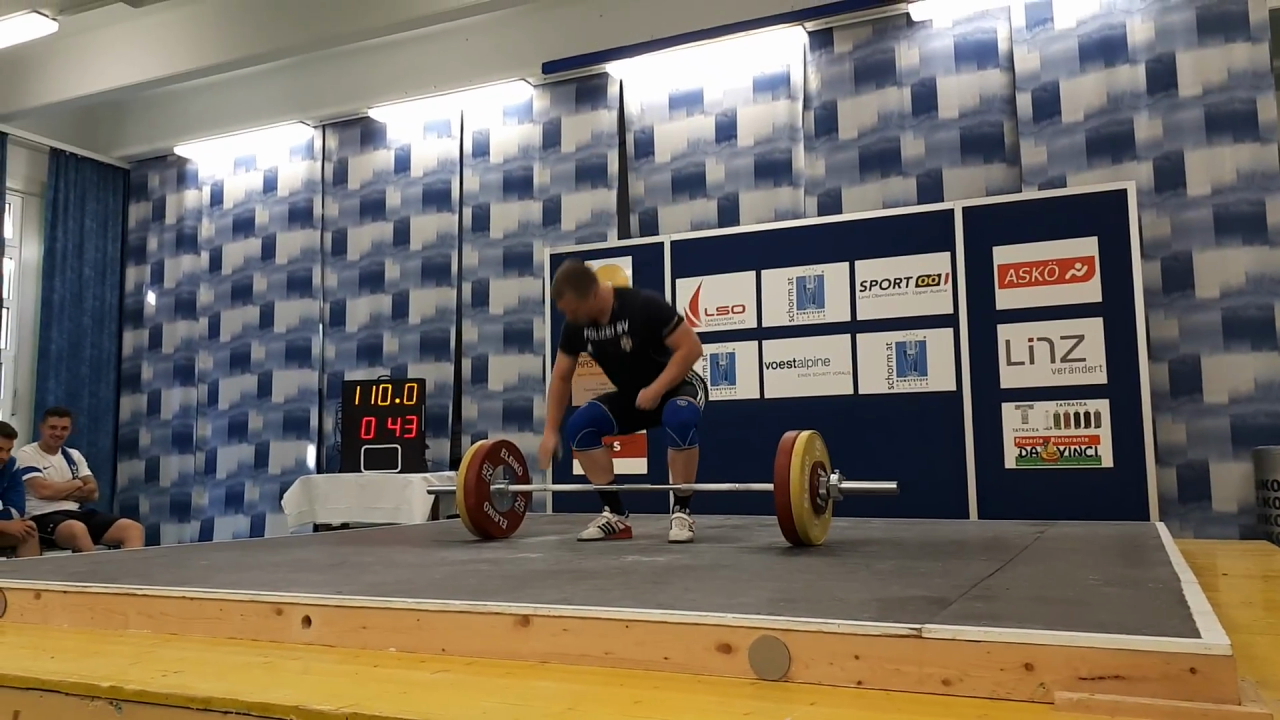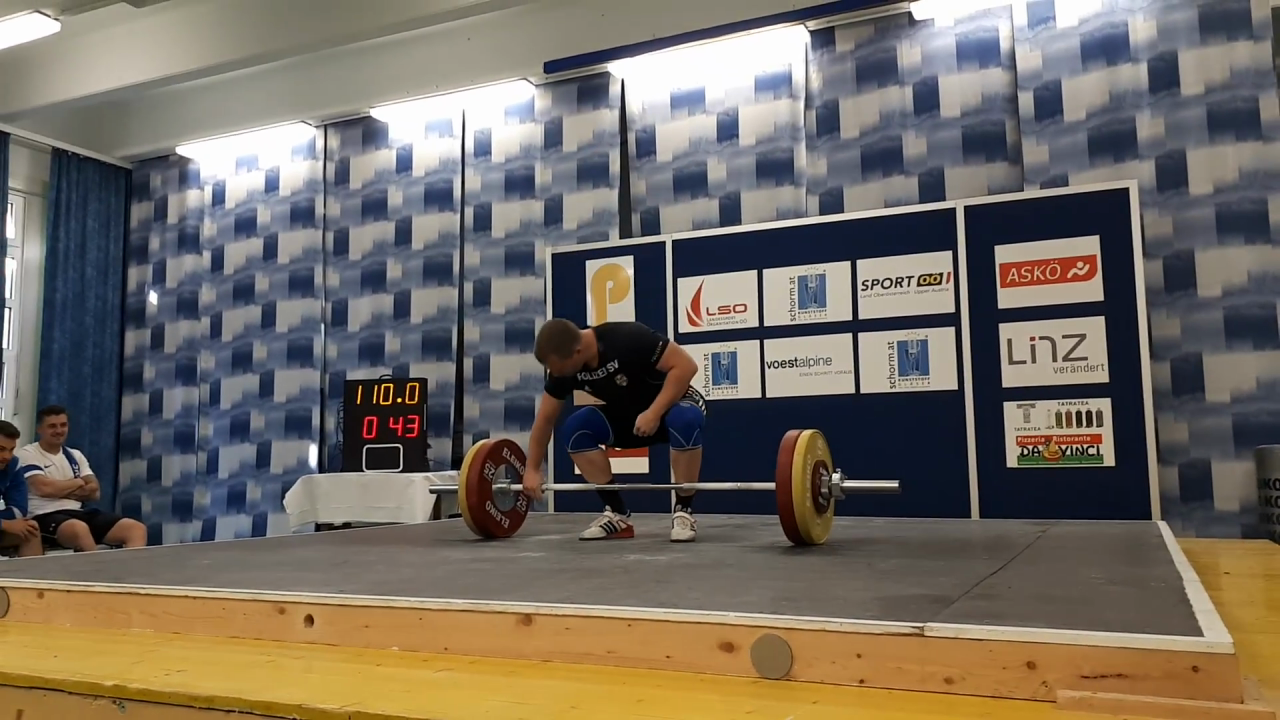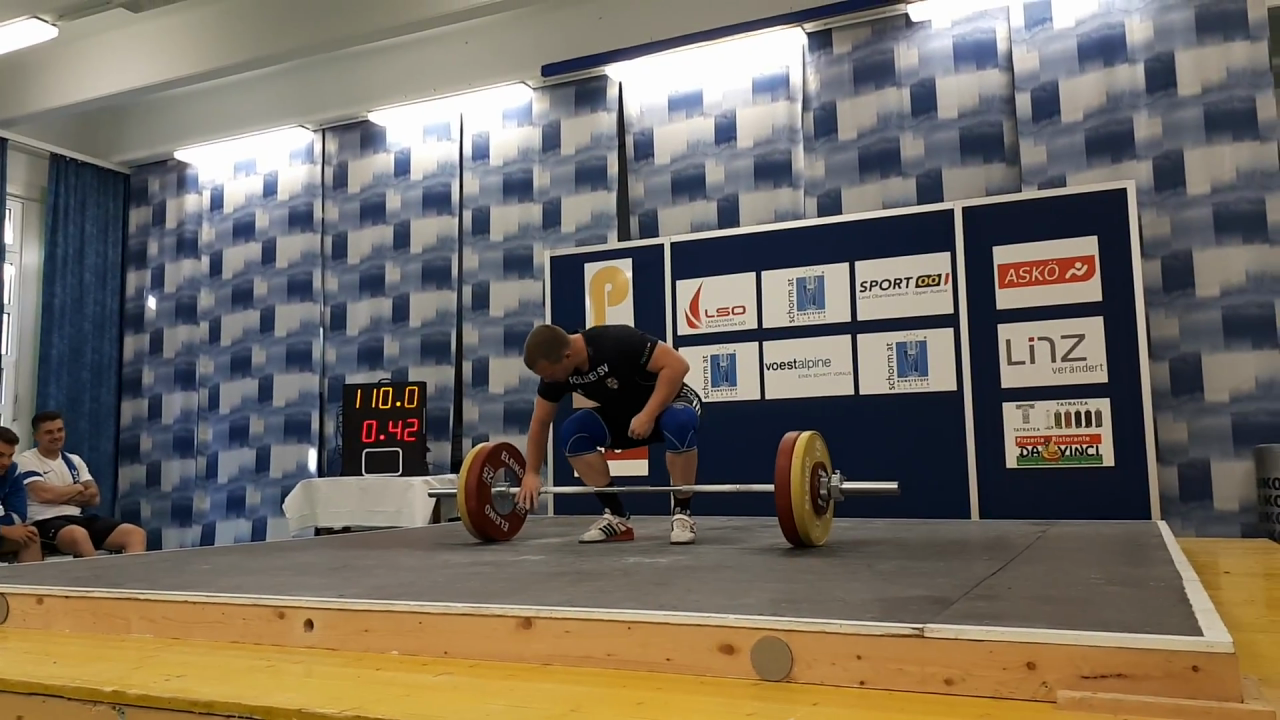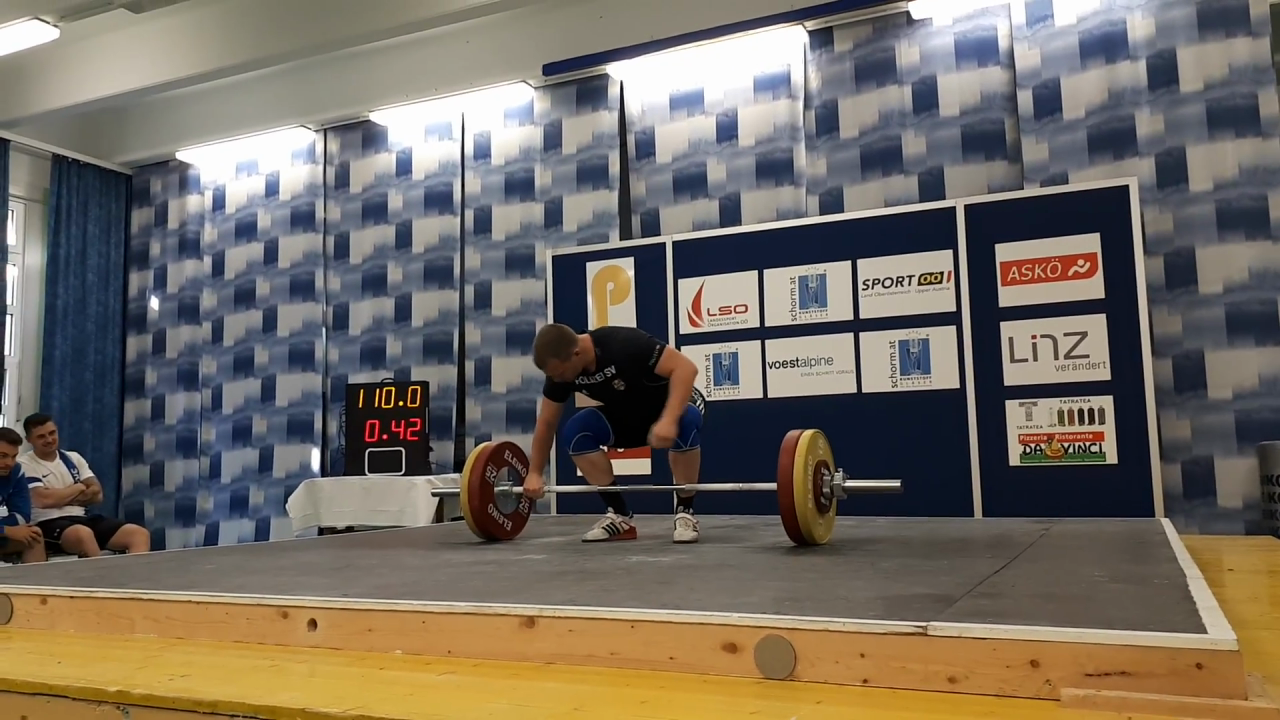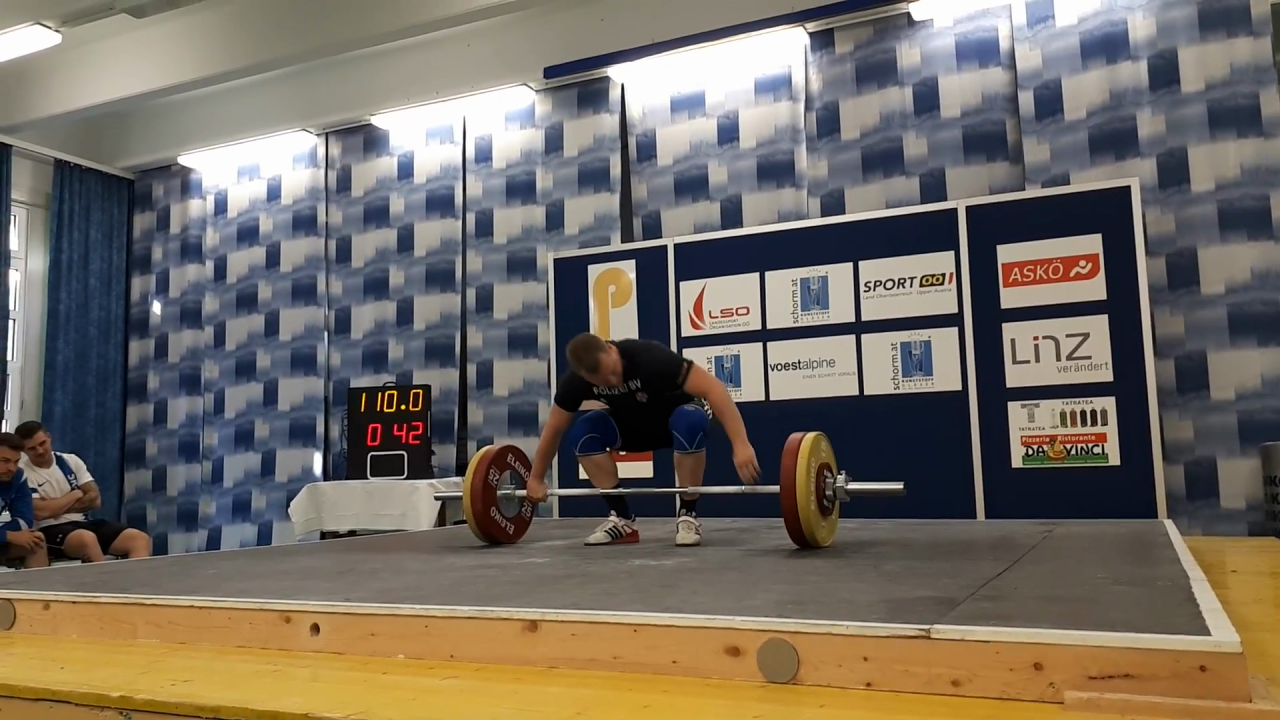
dt=0.3s
person 1, frame 1
left shoulder: (644, 306)
right shoulder: (576, 326)
left elbow: (691, 347)
right elbow: (561, 377)
left wrist: (656, 389)
right wrist: (550, 432)
left hip: (676, 388)
right hip: (630, 396)
left knee: (680, 418)
right knee: (579, 425)
left ankle: (682, 512)
right ankle: (615, 514)
person 1, frame 2
left shoulder: (628, 339)
right shoulder: (564, 369)
left elbow: (685, 365)
right elbow: (545, 418)
left wrist: (653, 413)
right wrist: (532, 470)
left hip: (674, 403)
right hip: (628, 417)
left knee: (684, 420)
right knee: (575, 429)
left ankle: (683, 511)
right ankle: (617, 514)
person 1, frame 3
left shoulder: (617, 342)
right shoulder: (555, 372)
left elbow: (677, 365)
right elbow: (540, 422)
left wrist: (647, 416)
right wrist: (531, 474)
left hip: (670, 402)
left knee: (678, 423)
right knee: (572, 432)
left ankle: (682, 514)
right ankle: (617, 517)
person 1, frame 4
left shoulder: (623, 345)
right shoulder: (562, 371)
left elbow: (683, 368)
right elbow: (547, 422)
left wrist: (668, 421)
right wrist: (535, 473)
left hip: (674, 405)
right hip: (628, 416)
left knee: (682, 426)
right knee: (576, 430)
left ankle: (685, 513)
right ankle: (620, 516)
person 1, frame 5
left shoulder: (649, 357)
right shoulder: (576, 382)
left elbow: (713, 388)
right elbow: (554, 429)
left wrist: (741, 445)
right wrist: (536, 479)
left hip: (679, 412)
right hip: (636, 424)
left knee: (689, 423)
right knee: (583, 432)
left ankle: (688, 515)
right ankle: (622, 518)
